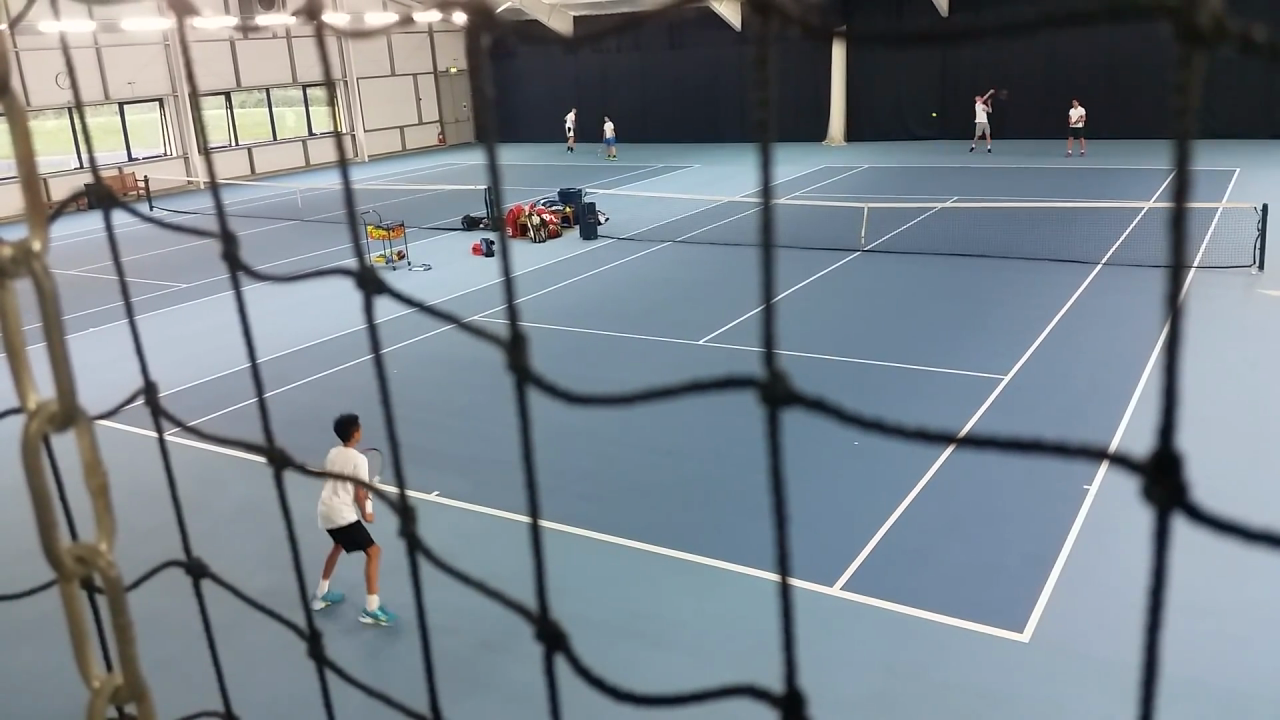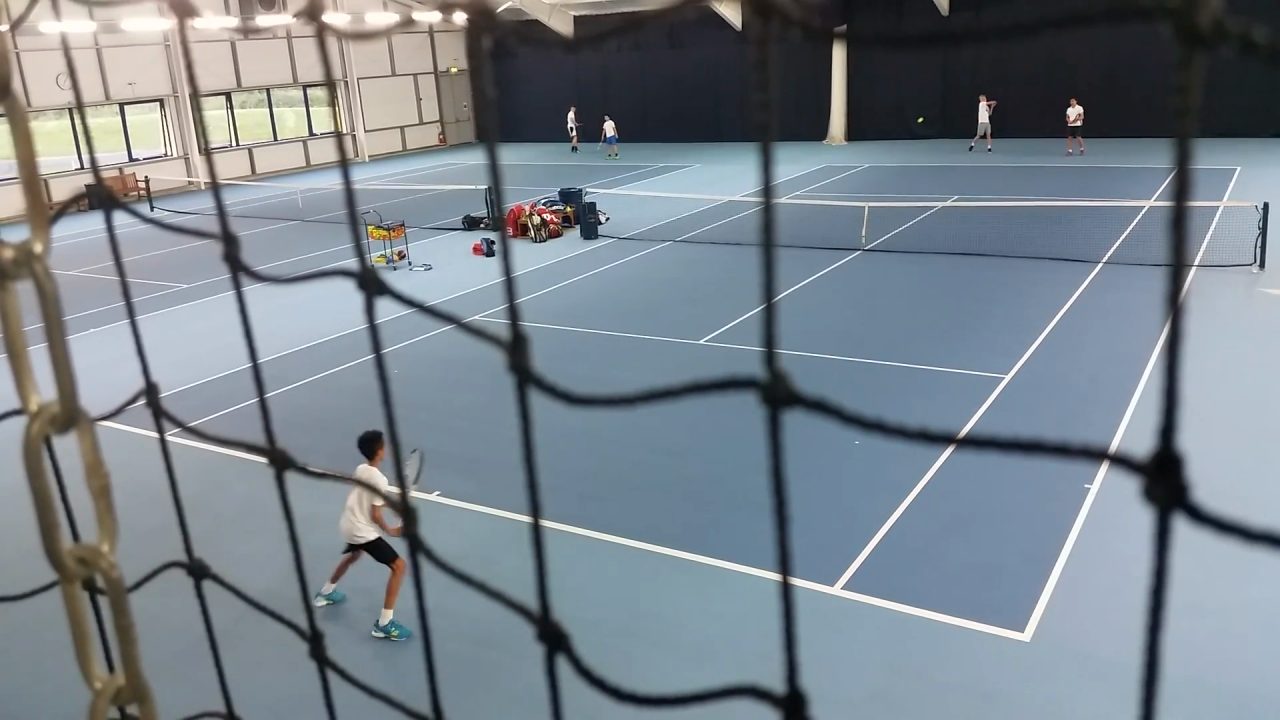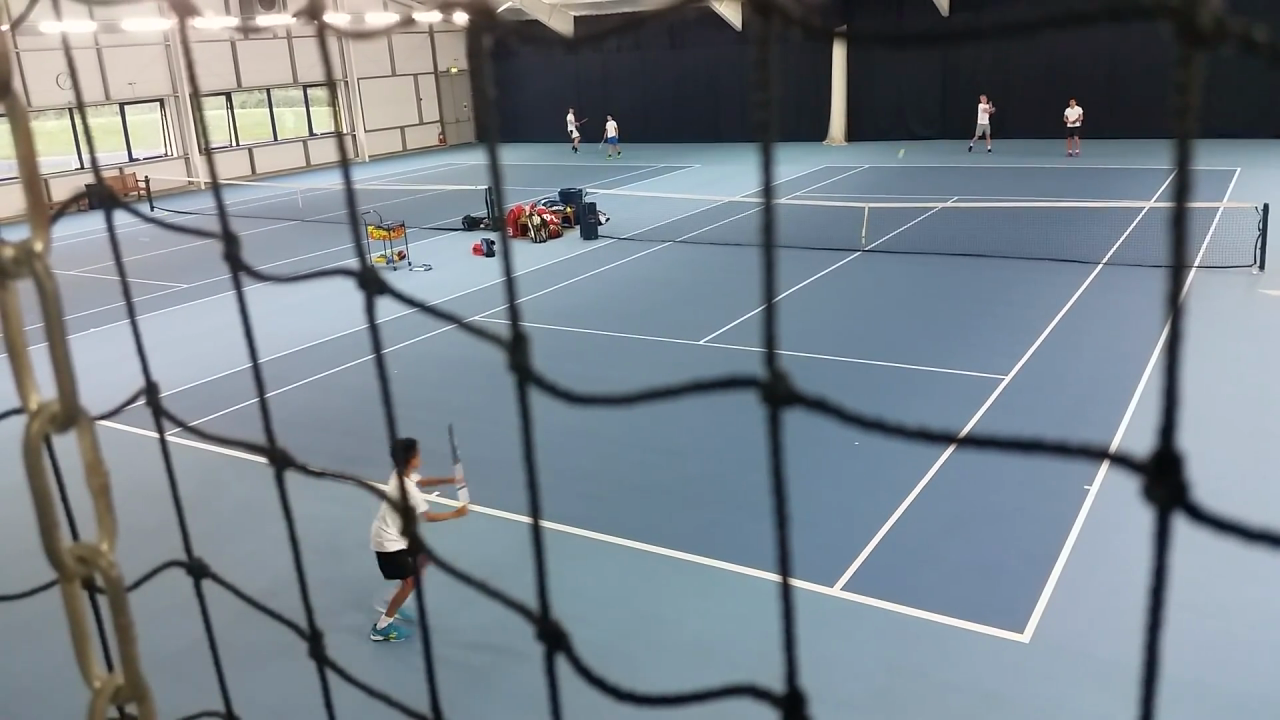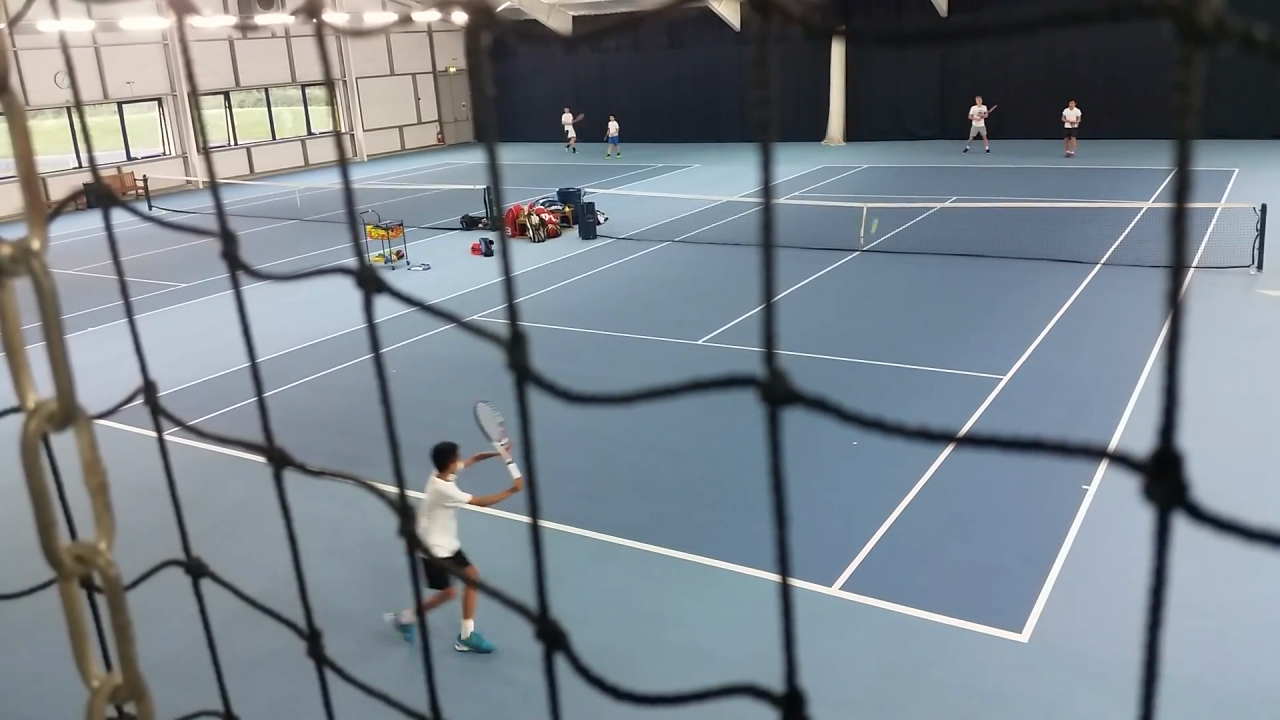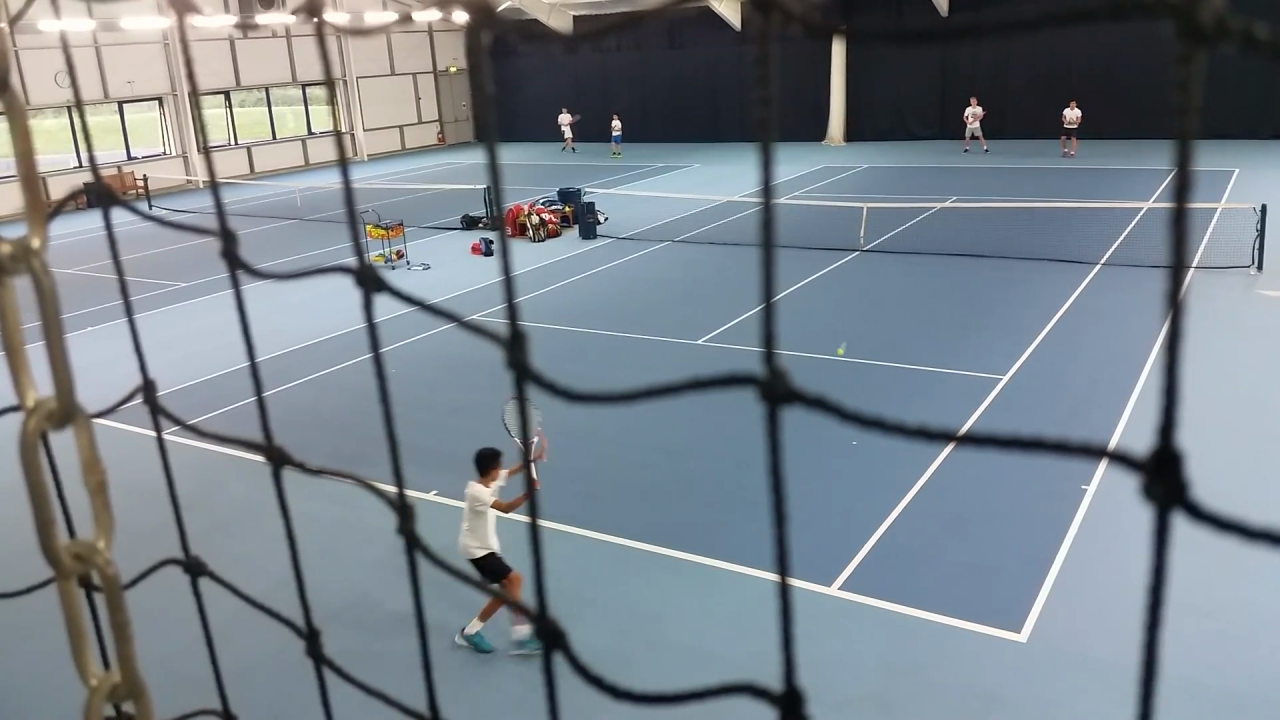
dt=0.2s
person 1, frame 1
left shoulder: (332, 454)
right shoulder: (359, 460)
right elbow: (359, 495)
left wrist: (362, 493)
right wrist: (365, 514)
left hip: (325, 511)
right hip: (343, 515)
left knee: (339, 546)
right knee: (374, 552)
left ankle: (322, 594)
right ankle: (372, 609)
person 1, frame 2
left shoulder: (361, 470)
right shoulder: (378, 480)
right elbow: (375, 516)
right wrist: (389, 531)
left hip: (349, 526)
right hip: (364, 531)
left knee: (354, 555)
right knee: (399, 567)
left ankle: (325, 593)
right ankle: (385, 623)
person 1, frame 3
left shoulder: (398, 475)
right shoulder: (407, 489)
left elbow: (422, 482)
right elbow: (428, 517)
left wrist: (448, 480)
right wrist: (454, 514)
left hip: (393, 535)
right hip: (387, 541)
left knee: (421, 561)
right knee: (410, 581)
left ankle: (392, 608)
right ankle: (381, 627)
person 1, frame 4
left shoulder: (442, 475)
right shoulder: (442, 488)
left elbow: (471, 460)
right elbow: (482, 502)
left wrist: (496, 453)
right wrist: (512, 490)
left hip: (447, 543)
right hip: (433, 547)
left knee: (472, 576)
right knee: (446, 593)
left ankle: (467, 635)
right ankle: (404, 619)
person 1, frame 5
left shoulder: (492, 482)
right shoulder: (474, 492)
left elbow: (517, 469)
right elbow: (506, 508)
left wrist: (535, 457)
right wrist: (528, 494)
left hip: (487, 546)
right hip: (477, 549)
left knee: (509, 586)
right knee: (514, 580)
left ankle: (470, 631)
right ankle: (522, 636)
